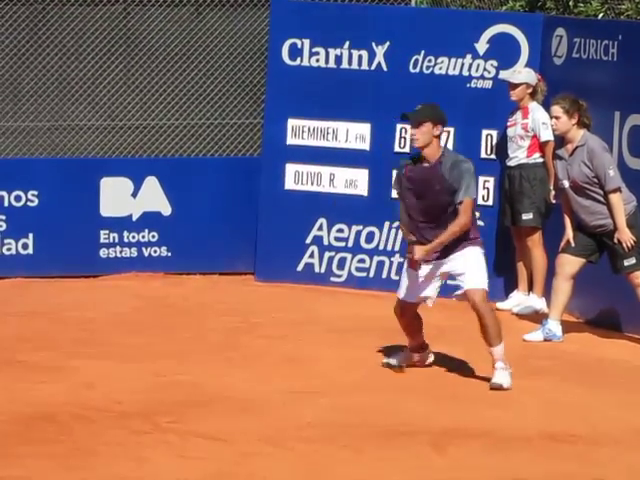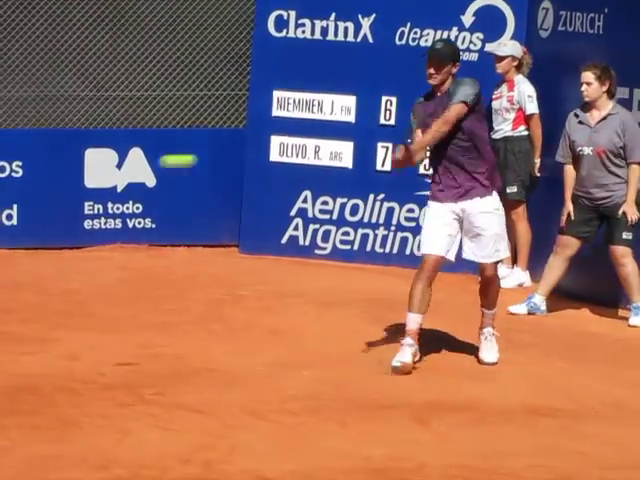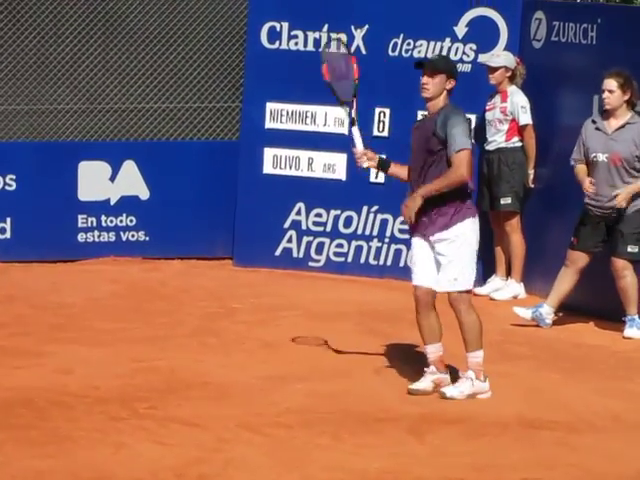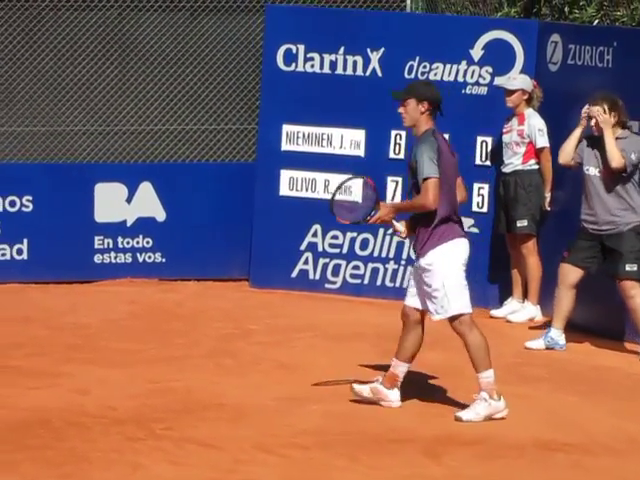
dt=0.5s
person 1, frame 1
left shoulder: (461, 167)
right shoulder: (406, 172)
left elbow: (464, 219)
left wrist: (432, 246)
right wrist: (413, 245)
left hip: (463, 247)
right hip: (424, 251)
left knee: (478, 299)
right knee: (403, 307)
left ankle: (500, 364)
right ankle: (418, 351)
person 1, frame 2
left shoulder: (469, 88)
right shoulder: (421, 107)
left elbow: (446, 121)
right elbow: (421, 142)
left wrist: (414, 150)
right wrist: (406, 153)
left hip: (481, 197)
right hip: (444, 199)
left knee: (489, 271)
right knee: (428, 266)
left ankle: (487, 332)
right ankle: (409, 343)
person 1, frame 3
left shoulder: (454, 120)
right shoulder: (420, 127)
left elbow: (461, 172)
left wrist: (420, 196)
right wrist: (378, 161)
left hip: (456, 224)
right hip: (424, 227)
left knee: (459, 298)
right knee: (423, 297)
left ankle: (476, 377)
right ankle: (436, 370)
person 1, frame 4
left shoulder: (424, 146)
right shoulder: (441, 145)
left elbow: (428, 200)
right elbow: (458, 194)
left wrist: (393, 210)
right wrist: (406, 214)
left hip: (441, 247)
right hip: (429, 247)
left knee: (461, 320)
right knee: (411, 316)
left ankle: (491, 397)
right ankle: (388, 386)
person 2, frame 1
left shoulder: (594, 147)
right shoulder: (559, 152)
left elbow: (613, 188)
right elbow: (564, 194)
right wrist: (568, 227)
left hip: (620, 221)
right hip: (587, 225)
right knee: (563, 267)
right ankle: (552, 327)
person 2, frame 2
right shoulder: (574, 119)
right elbow: (569, 163)
right wrist: (567, 200)
left hip: (619, 198)
right hip: (585, 199)
right knee: (562, 247)
right ankle: (537, 300)
person 2, frame 3
right shoulder: (590, 125)
right elbow: (579, 163)
right wrist: (584, 180)
right hip: (594, 209)
right knee: (573, 261)
right ankle: (545, 312)
person 2, frame 4
right shoulder: (589, 143)
left elbow: (617, 163)
right elbow: (563, 159)
left wrist: (607, 130)
right wrist: (580, 127)
right hip: (591, 228)
right knee: (566, 276)
right ankle: (555, 335)
person 3, frame 1
left shoulder: (537, 113)
right shoulder: (514, 115)
left elbow: (549, 150)
right elbow: (513, 147)
left wrist: (551, 185)
right wrist: (511, 174)
left hip: (531, 176)
right hip: (512, 175)
left knee: (532, 240)
right knee: (518, 239)
left ankle: (538, 298)
right ankle: (521, 293)
person 3, frame 2
left shoulder: (523, 86)
right shoulder: (499, 88)
left elbow: (535, 124)
right elbow: (497, 121)
left wrist: (536, 158)
right wrist: (495, 149)
left hip: (516, 149)
right hip: (498, 148)
left knee: (517, 213)
right knee: (504, 212)
left ankle: (522, 271)
right ankle: (506, 266)
person 3, frame 3
left shoulder: (516, 97)
right shoulder: (492, 99)
left elbow: (528, 134)
right elbow: (491, 132)
left wrist: (530, 169)
right wrist: (488, 159)
left hip: (510, 160)
right hip: (490, 159)
left knee: (511, 225)
right knee: (496, 224)
left ankle: (516, 283)
right ankle: (500, 278)
person 3, frame 4
left shoulder: (533, 120)
right shoulder: (510, 121)
left elbow: (545, 157)
right elbow: (508, 154)
left wrist: (546, 192)
right wrist: (506, 181)
left hip: (526, 183)
right hip: (507, 182)
left knee: (527, 247)
right knee: (513, 246)
left ankle: (533, 306)
right ankle: (516, 300)
